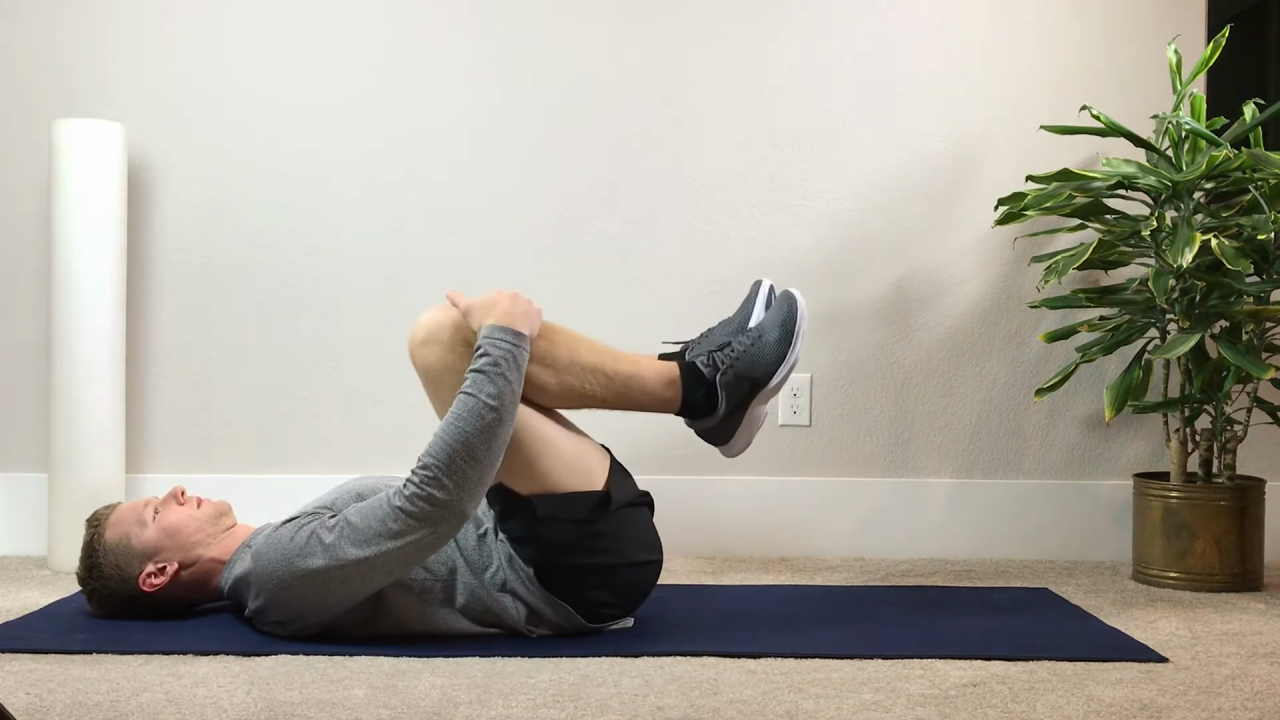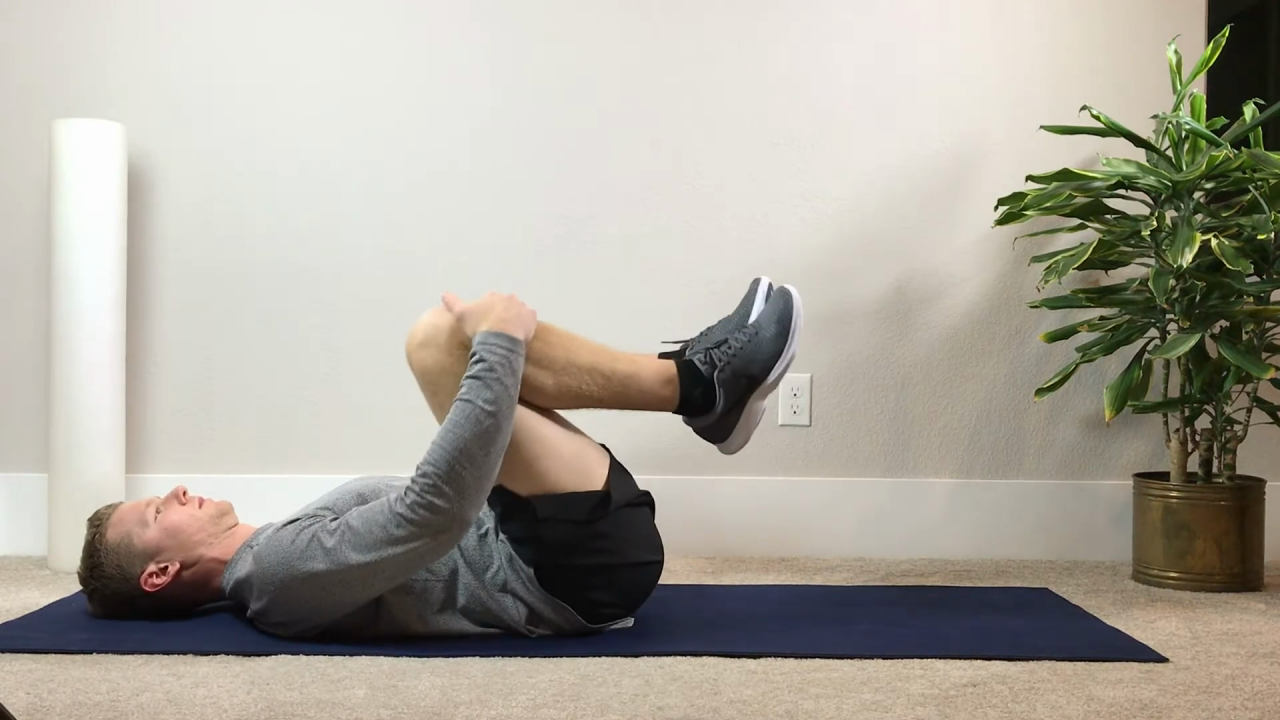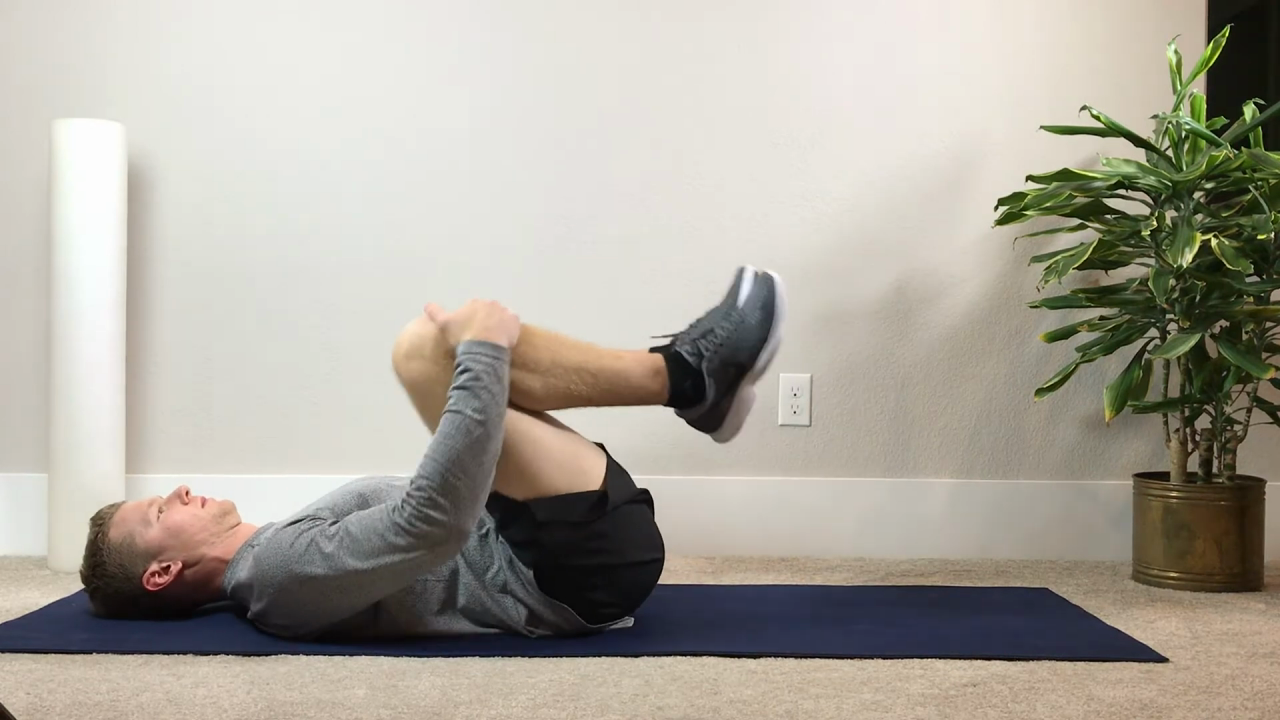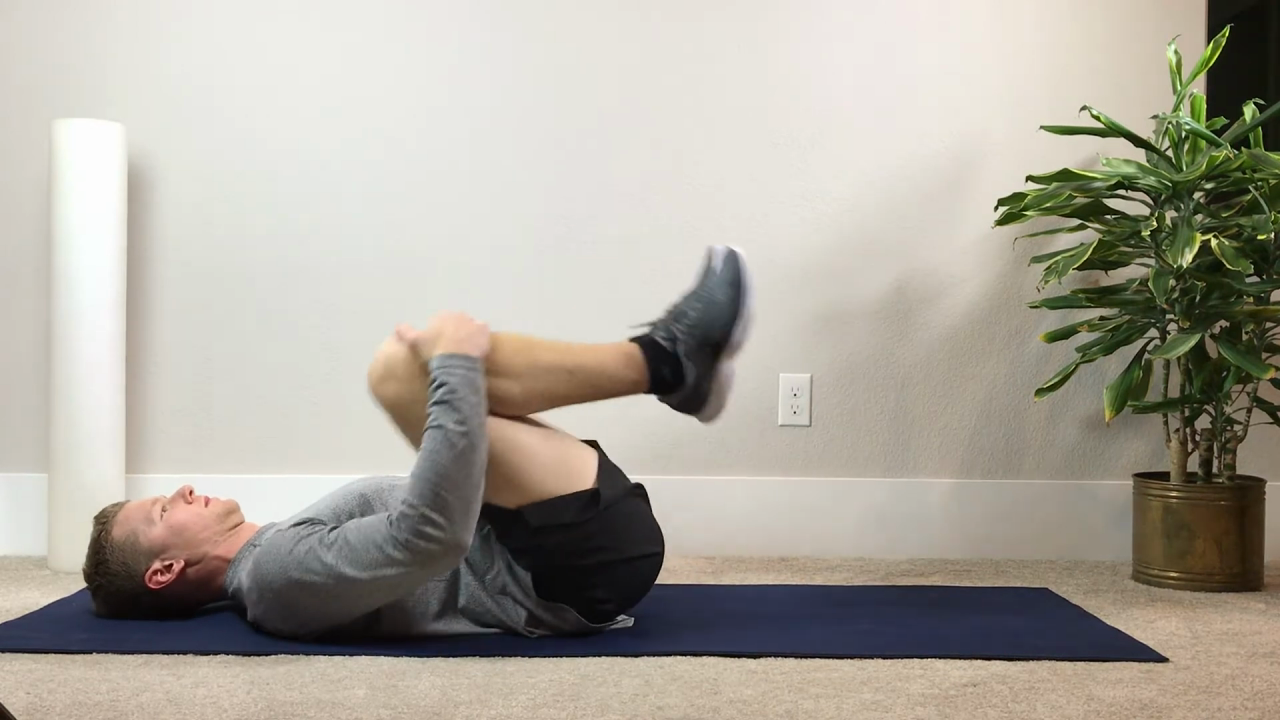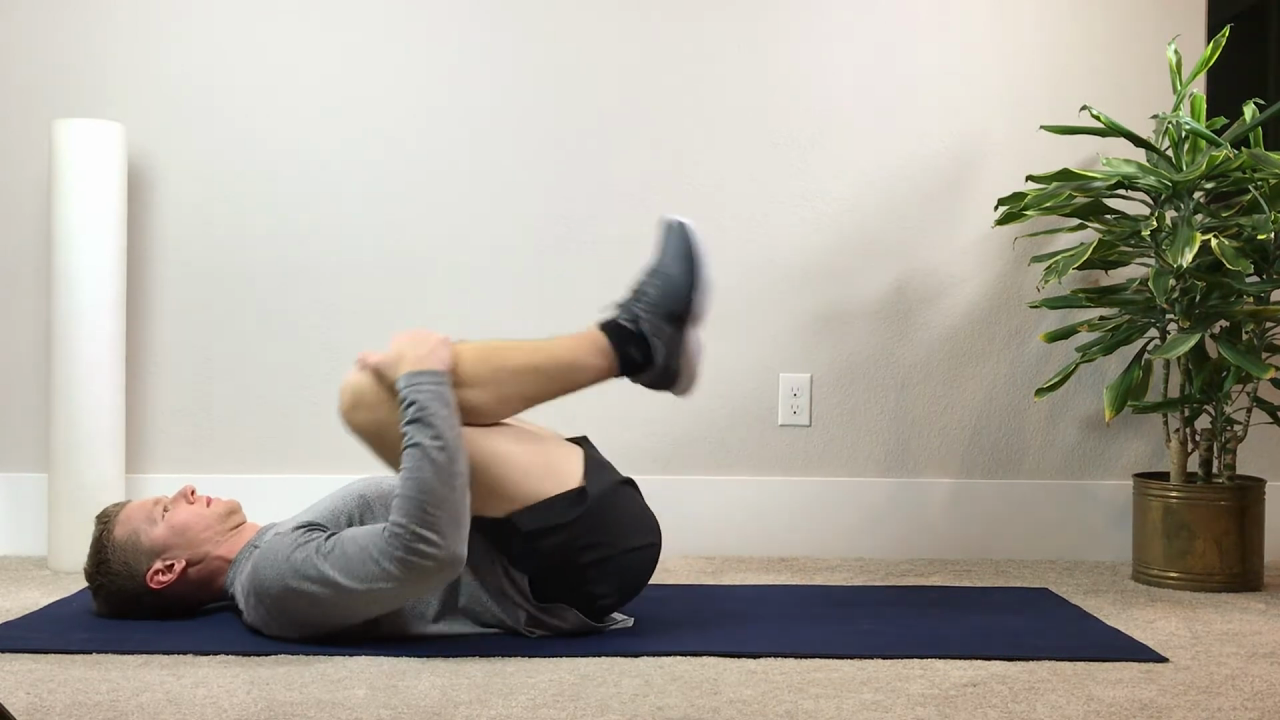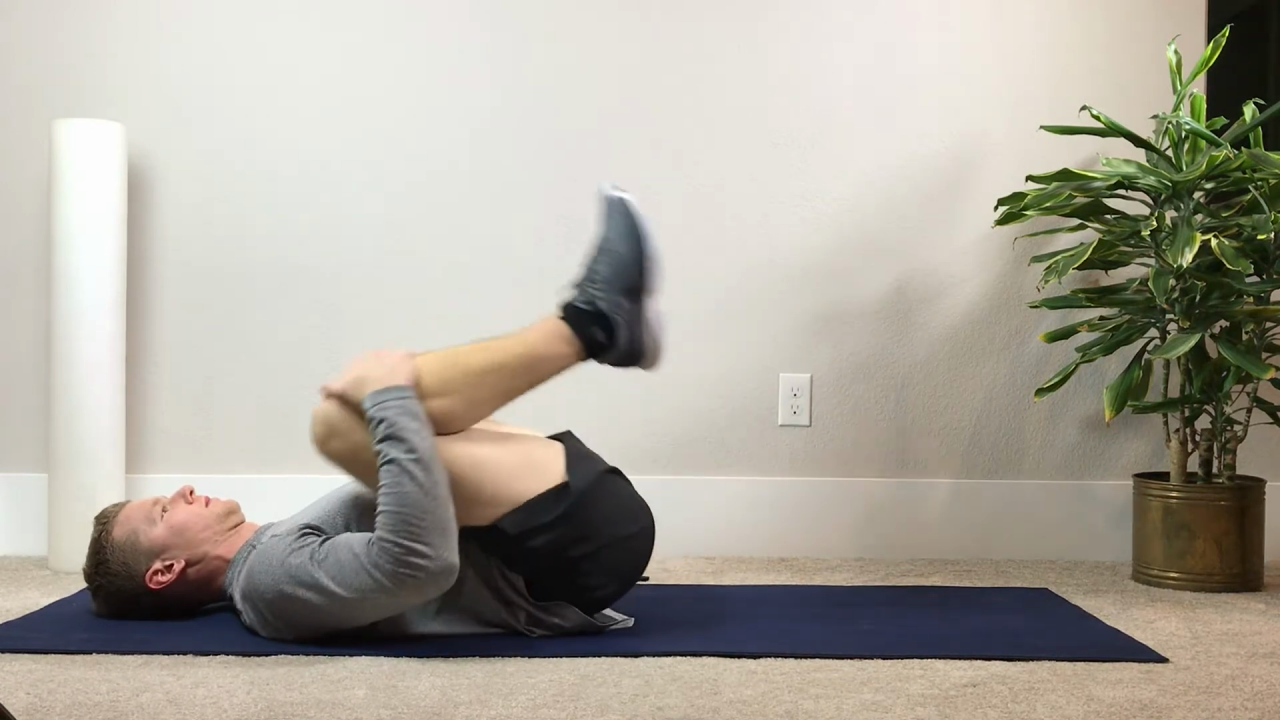
dt=0.1s
person 1, frame 1
left shoulder: (286, 548)
right shoulder: (280, 573)
left elbow: (442, 491)
right elbow: (433, 505)
right wrist: (503, 344)
left hip: (559, 551)
right hip: (581, 572)
left knee: (467, 335)
right knee: (444, 334)
left ankle: (693, 377)
right ankle: (698, 388)
person 1, frame 2
left shoulder: (287, 548)
right shoulder: (282, 574)
left elbow: (436, 499)
right elbow: (435, 512)
right wrist: (499, 348)
left hip: (564, 554)
right hip: (583, 569)
left knee: (463, 339)
right knee: (442, 337)
left ankle: (691, 378)
right ankle: (695, 385)
person 1, frame 3
left shoulder: (284, 547)
right shoulder: (280, 577)
left elbow: (440, 499)
right elbow: (436, 522)
right wrist: (481, 355)
left hip: (569, 553)
right hip: (584, 572)
right knee: (431, 346)
left ankle: (684, 370)
right ankle: (686, 375)
person 1, frame 4
left shoulder: (282, 547)
right shoulder: (281, 578)
left elbow: (441, 504)
right elbow: (432, 535)
right wrist: (458, 367)
left hip: (574, 564)
right hip: (586, 567)
right knee: (404, 365)
left ankle: (660, 359)
right ankle: (663, 362)
person 1, frame 5
left shoulder: (295, 542)
right shoulder: (280, 580)
right elbow: (428, 551)
right wrist: (424, 383)
left hip: (584, 556)
right hip: (587, 561)
left ankle: (632, 343)
right ankle: (629, 343)
person 1, frame 6
left shoulder: (282, 544)
right shoulder: (276, 581)
right elbow: (419, 561)
right wrist: (394, 401)
left hip: (568, 551)
left ankle: (590, 328)
right ankle: (589, 328)
